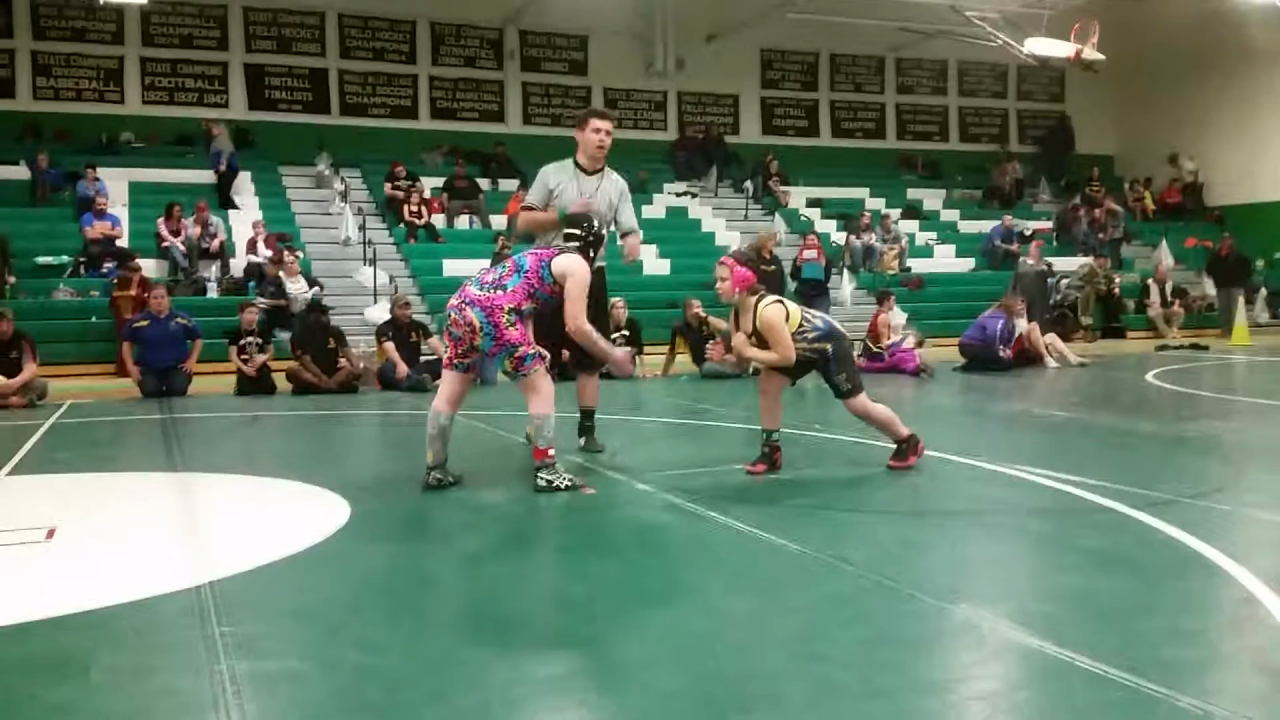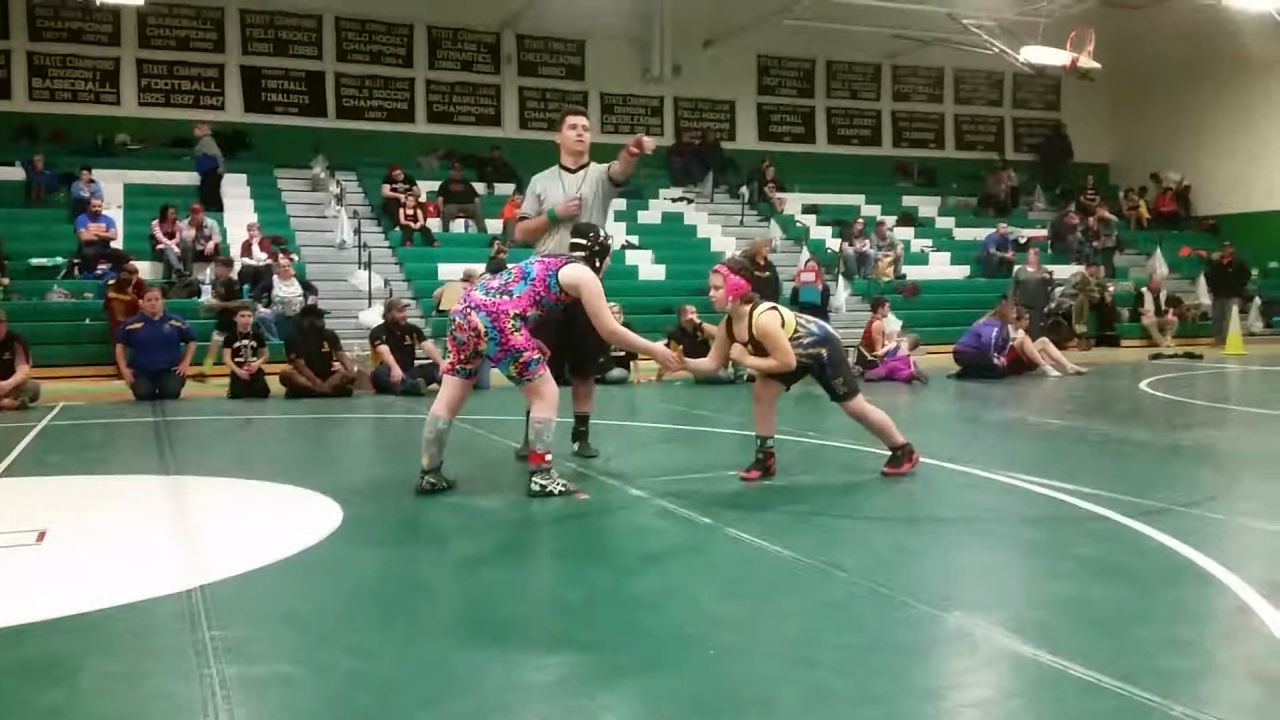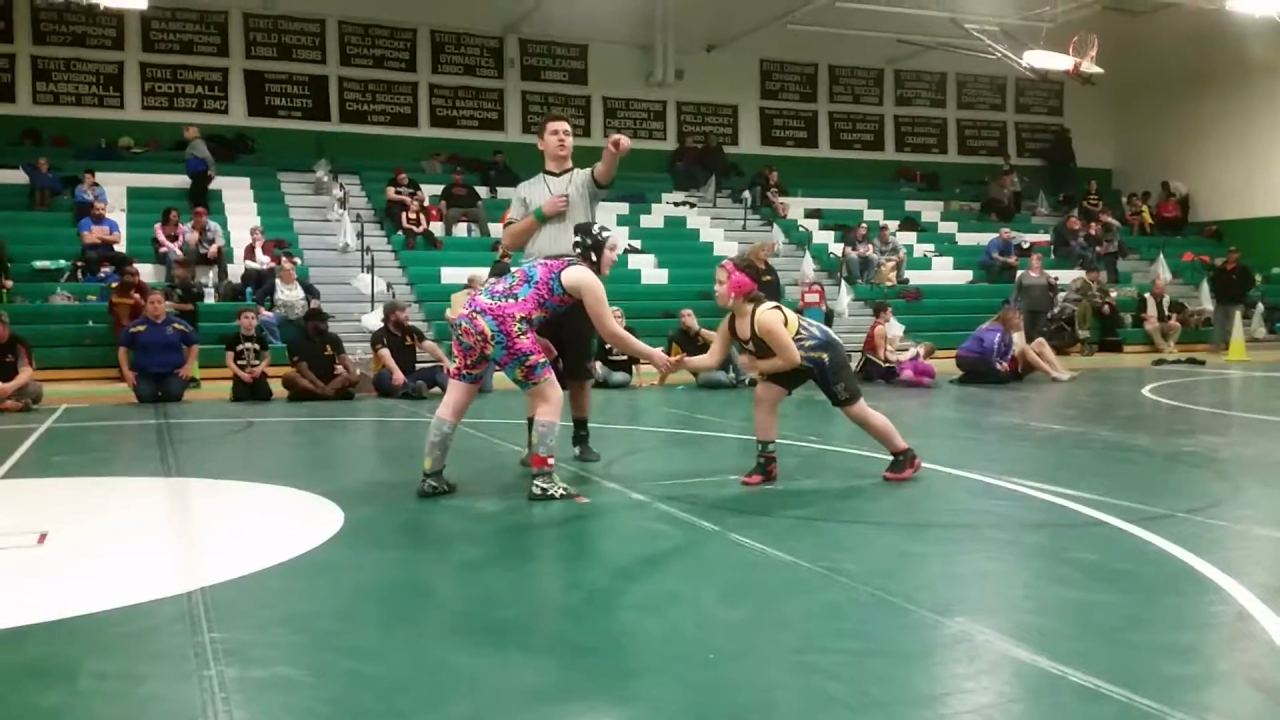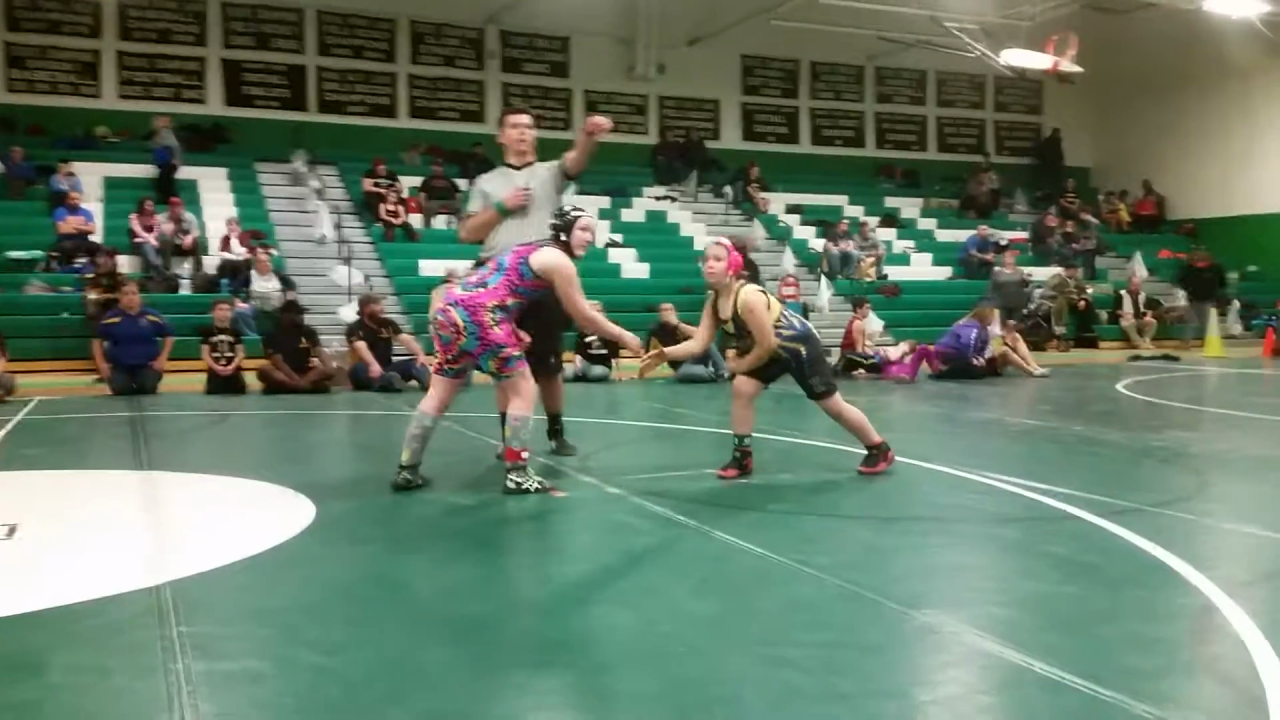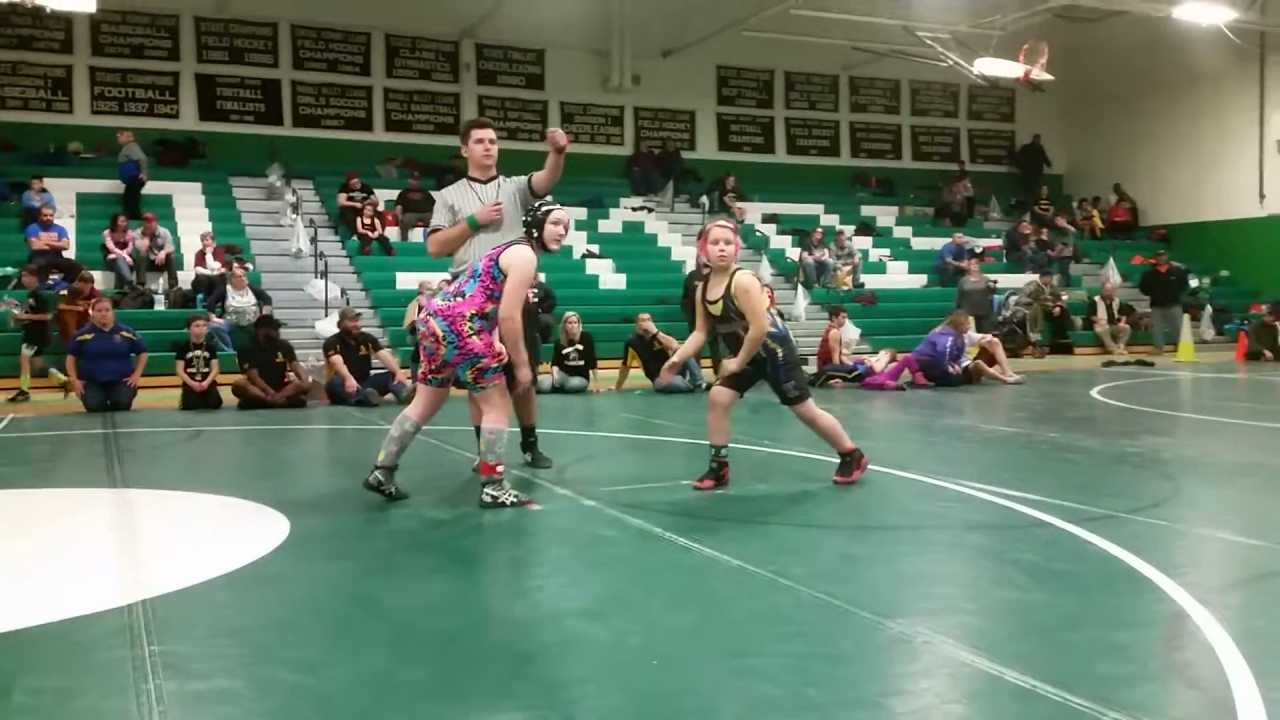
dt=0.4s
person 1, frame 1
left shoulder: (616, 185)
right shoulder: (551, 174)
left elbow: (629, 232)
right elbow: (523, 222)
left wrist: (632, 249)
right wrist: (564, 214)
left hip: (590, 277)
left knee: (590, 359)
left ankle: (586, 429)
person 1, frame 2
left shoulder: (601, 175)
right shoulder: (541, 181)
left elbow: (623, 168)
right elbow: (520, 233)
left wrist: (633, 151)
right wrist: (553, 214)
left knee: (585, 366)
left ankle: (581, 435)
right ankle: (533, 434)
person 1, frame 3
left shoulder: (586, 179)
right shoulder: (526, 189)
left elbow: (606, 170)
right elbow: (508, 241)
left wrist: (613, 150)
right wrist: (541, 213)
left knee: (579, 369)
left ankle: (581, 438)
right ankle: (535, 442)
person 1, frame 4
left shoulder: (549, 174)
right shoulder: (486, 182)
left elbow: (576, 160)
right elbow: (467, 233)
left wrist: (589, 134)
right wrist: (501, 207)
left knee: (549, 363)
left ankle: (556, 432)
person 1, frame 5
left shoulder: (515, 188)
right shoulder: (450, 195)
left elbow: (548, 179)
right elbow: (434, 247)
left wrist: (557, 151)
right wrist: (473, 221)
left ankle: (530, 444)
person 2, frame 1
left shoulder: (544, 255)
right shoulder: (578, 265)
right elbow: (577, 325)
left wrist: (530, 349)
right wrist: (612, 355)
left hip: (461, 306)
right hip: (491, 315)
left knee: (450, 392)
right knee: (541, 390)
left ankle: (435, 470)
right ankle: (546, 471)
person 2, frame 2
left shoulder: (549, 263)
right shoulder: (584, 275)
right elbow: (610, 331)
left wrist: (530, 342)
right wrist: (653, 350)
left hip: (465, 310)
right hip: (496, 320)
left knee: (449, 397)
right knee: (545, 394)
left ankle: (429, 474)
right ankle: (541, 476)
person 2, frame 3
left shoulder: (552, 265)
right shoulder: (586, 276)
right elbow: (611, 333)
left wrist: (537, 341)
right wrist: (652, 355)
left hip: (470, 316)
right hip: (501, 326)
left knee: (454, 401)
right knee: (550, 398)
left ankle: (431, 477)
right ankle: (543, 480)
person 2, frame 4
left shoulder: (532, 251)
right shoulder: (558, 259)
right elbow: (583, 315)
left wrist: (513, 332)
right wrist: (624, 337)
left hip: (450, 310)
right hip: (476, 318)
left knee: (439, 394)
right knee: (523, 391)
left ankle: (407, 470)
right ankle: (517, 474)
person 2, frame 5
left shoulder: (512, 250)
right shoulder: (525, 255)
right elbow: (510, 314)
left wrist: (494, 342)
right wrist: (522, 364)
left hip: (435, 320)
right hip: (458, 328)
left knee: (424, 404)
right knee: (498, 403)
left ankle: (382, 472)
right ankle: (493, 488)
person 3, frame 1
left shoulder: (768, 312)
right shoulder: (736, 315)
left elbow: (787, 357)
right elbow: (743, 358)
left wrist: (748, 351)
right wrist: (723, 356)
left hip: (829, 342)
right hip: (801, 346)
left knee: (858, 404)
right knee: (767, 385)
left ankle: (909, 442)
right ankle: (771, 452)
person 3, frame 2
left shoulder: (764, 319)
right shoulder: (727, 325)
left elbow: (787, 362)
right elbow: (712, 363)
left wrist: (747, 360)
right wrist: (685, 363)
left hip: (822, 347)
right hip: (796, 351)
left knee: (855, 406)
right knee: (762, 392)
left ankle: (903, 450)
right ankle: (765, 459)
person 3, frame 3
left shoulder: (766, 317)
right shoulder: (730, 323)
left elbow: (791, 358)
right elbow: (711, 359)
left wrist: (755, 364)
right wrist: (683, 362)
left hip: (823, 352)
right hip: (797, 356)
left knee: (856, 411)
right knee: (763, 396)
left ankle: (905, 455)
right ankle: (766, 464)
person 3, frame 4
left shoulder: (750, 297)
right shoulder: (714, 303)
left elbow: (767, 344)
right elbow: (698, 344)
left wrist: (742, 363)
right wrist: (665, 353)
left hip: (801, 346)
right hip: (773, 350)
left knee: (832, 404)
right knee: (741, 389)
left ankle: (879, 449)
right ankle: (742, 457)
person 3, frame 5
left shoulder: (744, 281)
right shoulder: (704, 288)
left elbow: (760, 328)
right elbow: (700, 333)
left wrist: (739, 362)
right wrist: (677, 359)
left hip: (775, 350)
right hip: (746, 353)
left knee: (805, 410)
right knee: (718, 398)
left ankle: (852, 455)
right ankle: (718, 468)
